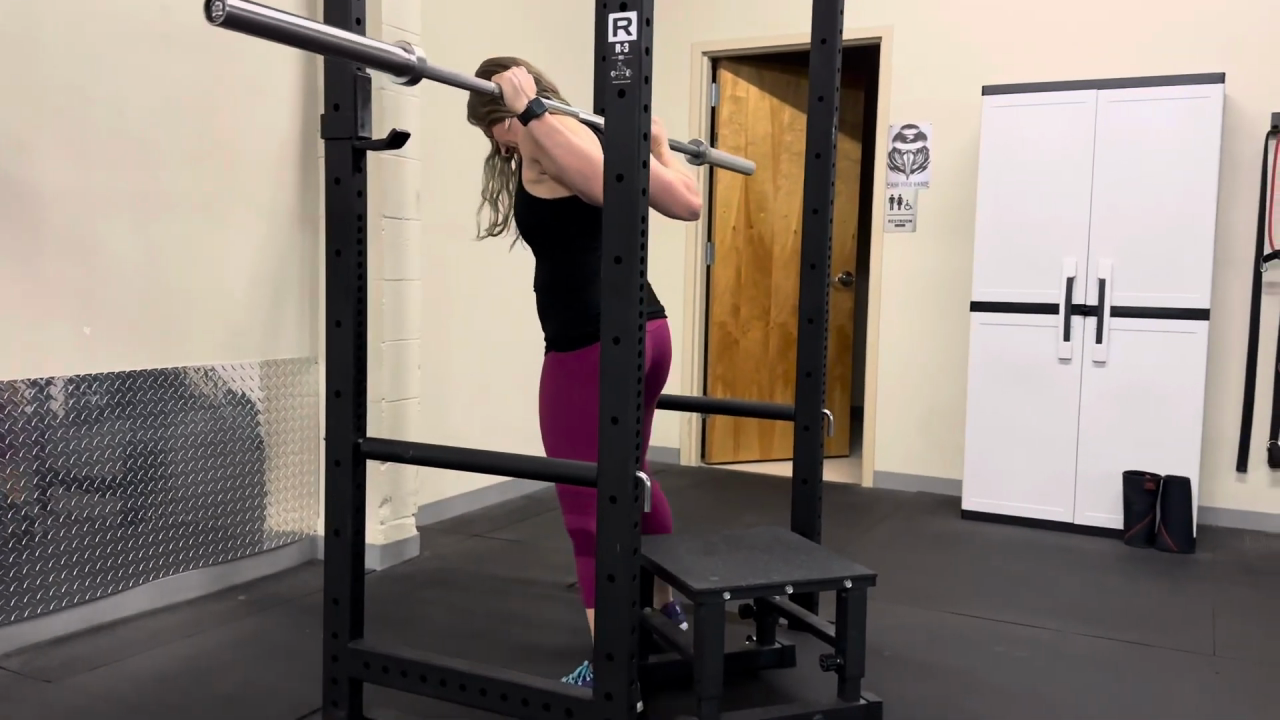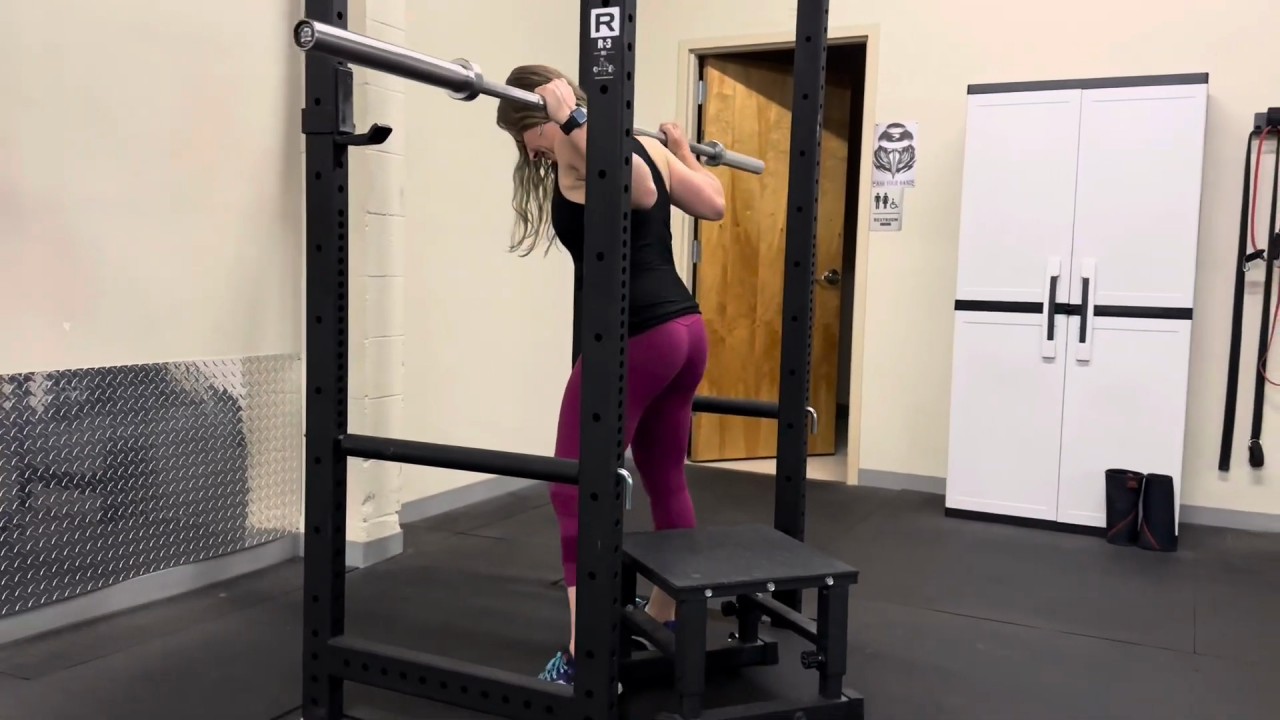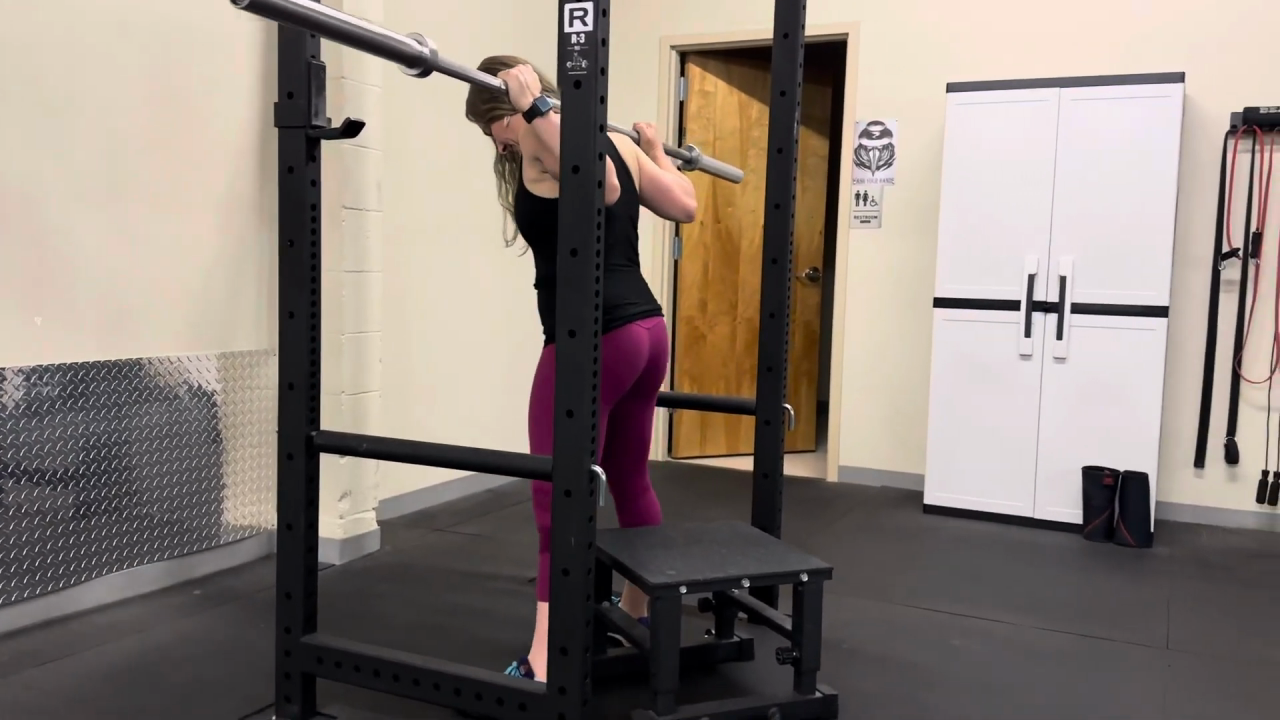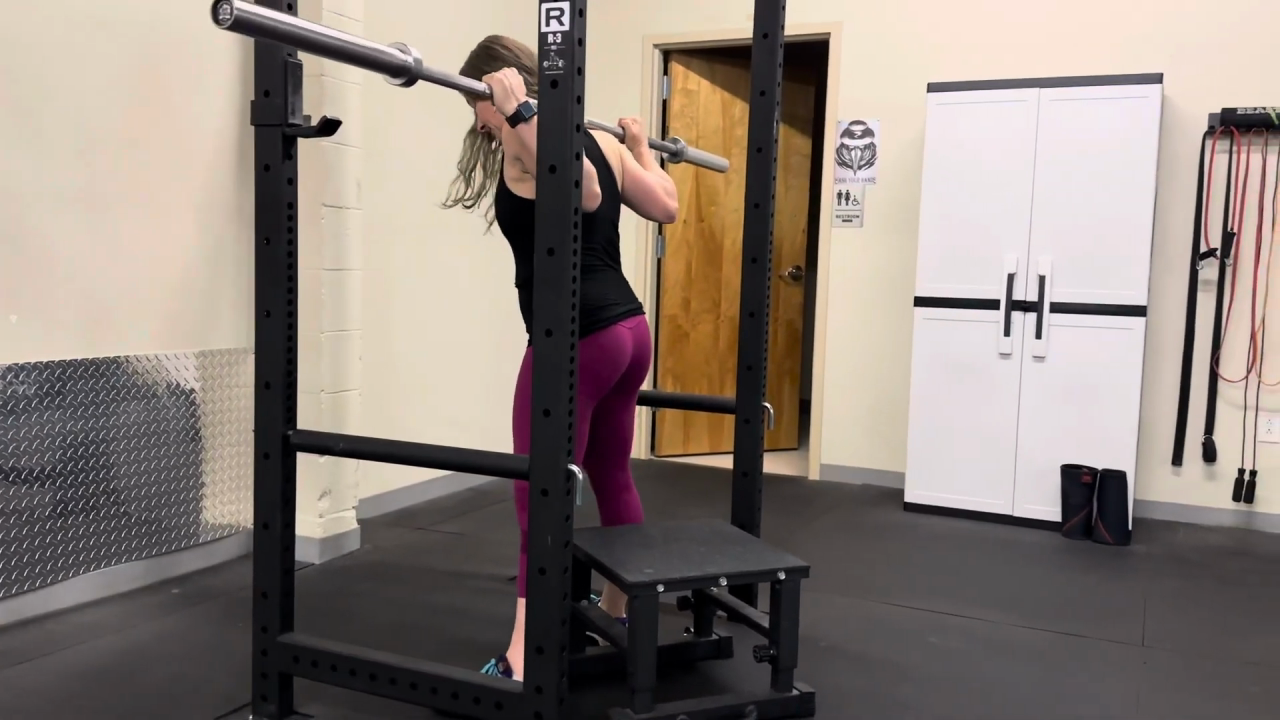
dt=0.5s
person 1, frame 1
left shoulder: (546, 138)
right shoulder: (614, 139)
left elbow: (600, 186)
right elbow: (689, 203)
left wrist: (530, 112)
right wrist: (660, 147)
left hip: (590, 350)
right hip: (650, 334)
left knee: (588, 508)
right ankle: (663, 602)
person 1, frame 2
left shoulder: (580, 150)
right shoulder: (644, 144)
left elbow: (633, 187)
right elbow: (713, 203)
left wrist: (571, 120)
right wrist: (682, 150)
left hip: (632, 340)
right hip: (684, 330)
left knee: (576, 492)
right knee: (666, 482)
right ankle: (667, 613)
person 1, frame 3
left shoulder: (540, 143)
right shoulder: (616, 142)
left elbow: (597, 183)
right elbow: (684, 204)
left wrist: (534, 109)
right wrist: (655, 150)
left hip: (591, 343)
right hip: (647, 333)
left knee: (558, 503)
right knee: (630, 484)
left ankle: (544, 664)
right ankle: (638, 610)
person 1, frame 4
left shoulder: (529, 142)
right shoulder: (600, 141)
left elbow: (582, 189)
right elbow: (666, 205)
left wrist: (519, 113)
right wrist: (640, 147)
left hip: (575, 343)
right hip: (628, 331)
left knee: (540, 499)
right knee: (613, 482)
left ankle: (522, 663)
right ankle: (618, 610)
